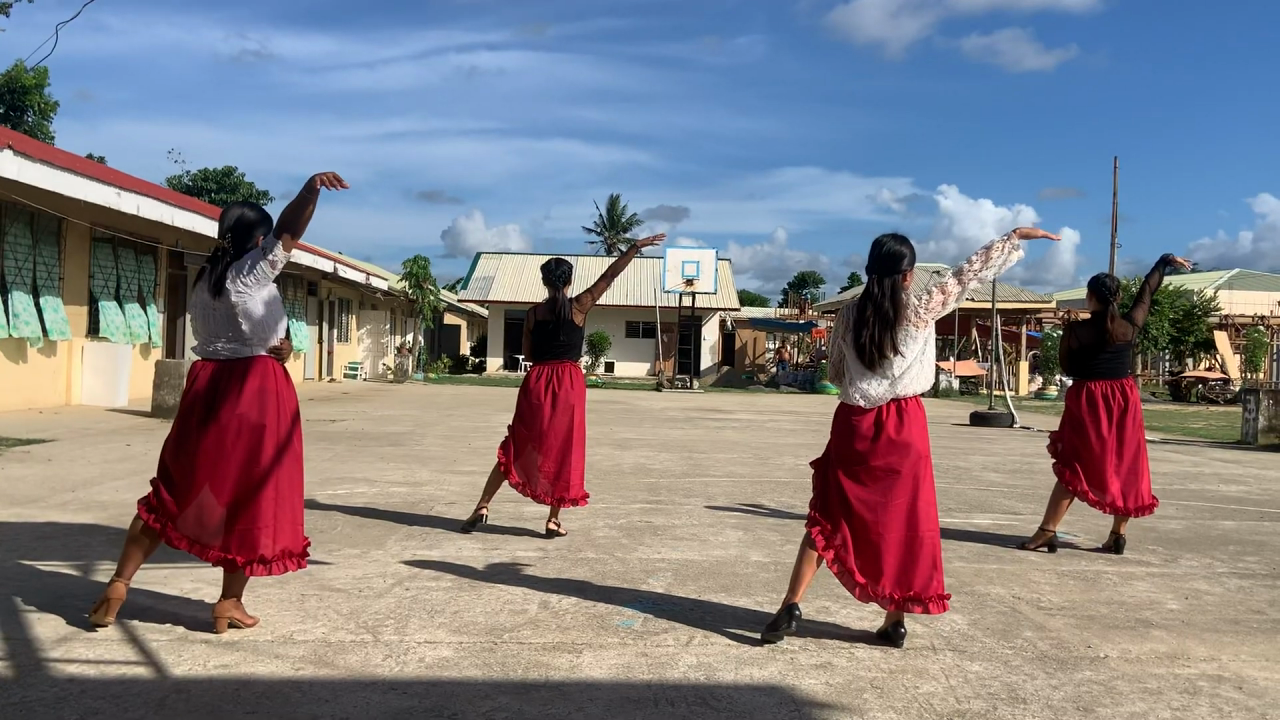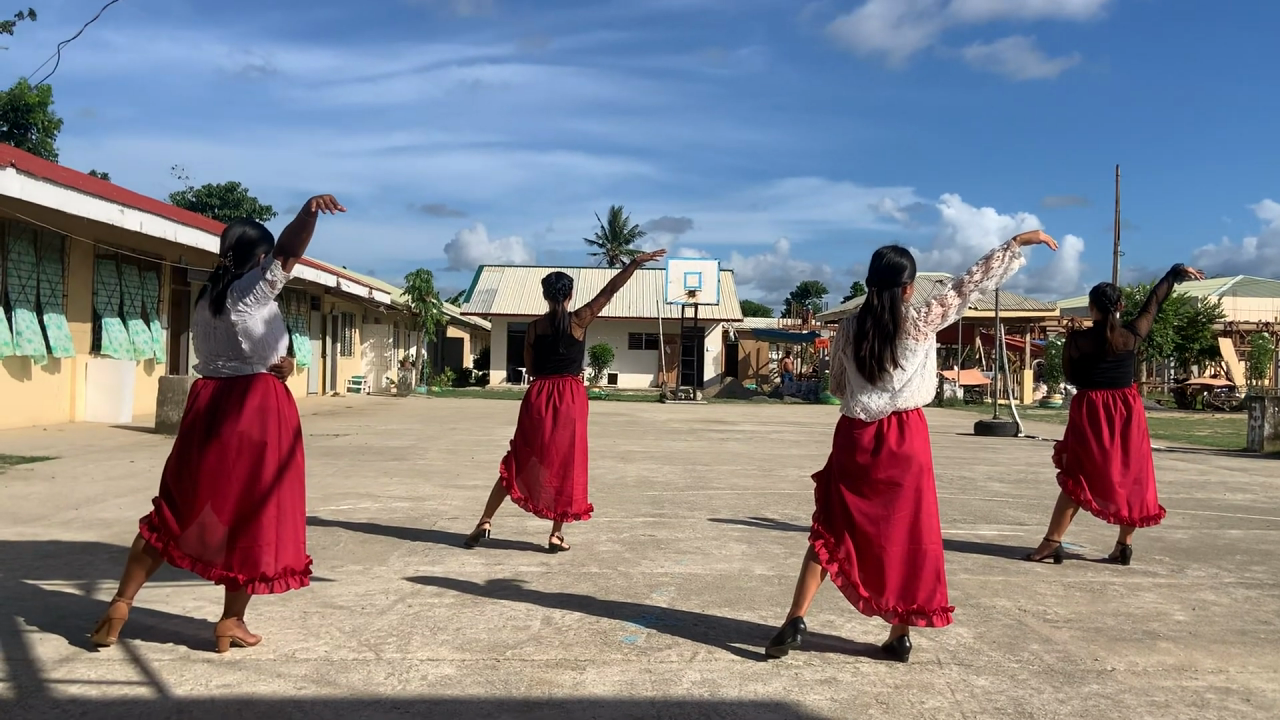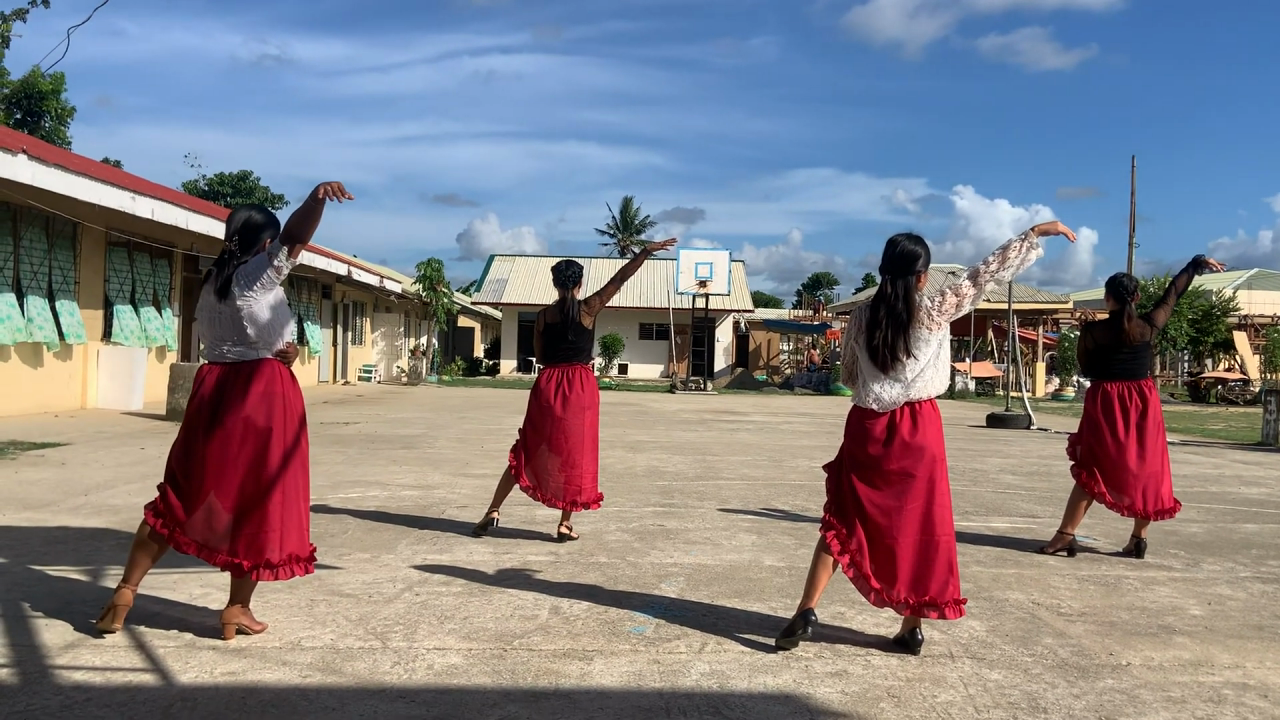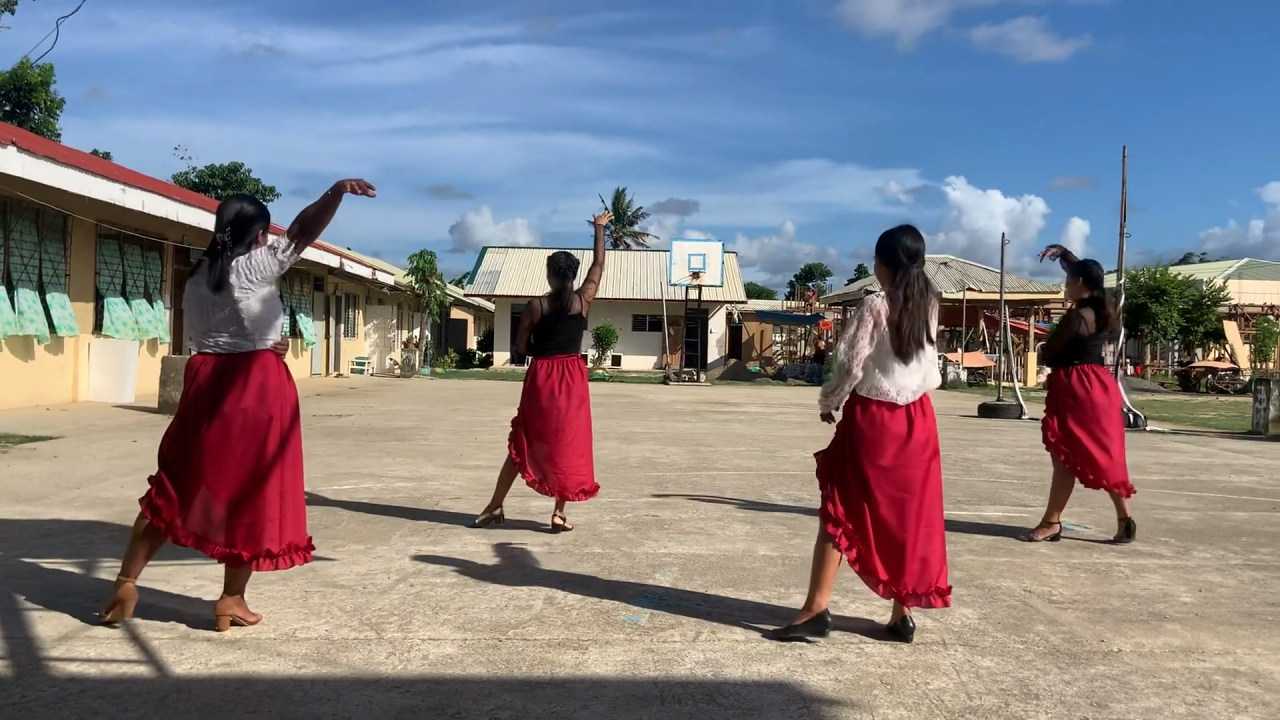
dt=1s
person 1, frame 1
left shoulder: (206, 280)
right shoulder: (250, 273)
right elbow: (289, 233)
left wrist: (275, 347)
right wrist: (310, 189)
left hip: (209, 388)
right hip: (254, 393)
left knee: (176, 491)
right knee: (250, 498)
left ankle: (118, 585)
right ankle: (229, 603)
person 1, frame 2
left shoulder: (208, 298)
right shoulder: (252, 290)
right elbow: (289, 253)
left wrist: (276, 364)
right wrist: (309, 211)
left hip: (211, 407)
right hip: (255, 411)
left knee: (178, 510)
right knee: (252, 515)
left ankle: (120, 604)
right ankle: (231, 621)
person 1, frame 3
left shoulder: (212, 282)
right shoulder: (258, 275)
right elbow: (296, 239)
left wrist: (280, 349)
right wrist: (317, 197)
left hip: (215, 392)
right hip: (261, 396)
left knee: (183, 495)
right knee: (256, 502)
left ankle: (125, 591)
right ankle: (237, 609)
person 1, frame 4
left shoulder: (197, 276)
right shoulder: (254, 267)
right elbow: (302, 232)
right wrist: (337, 191)
left hip: (205, 382)
right hip: (254, 387)
left knee: (173, 487)
right knee: (251, 495)
left ankle: (126, 583)
right ankle: (232, 600)
person 2, frame 1
left shoulder: (849, 314)
right shoulder: (920, 309)
left elbow: (835, 373)
right elbow: (971, 272)
right wrist: (1017, 236)
left hip: (855, 423)
right hip: (903, 423)
left knee: (829, 517)
right knee: (902, 521)
left ankle: (791, 607)
right ankle: (894, 620)
person 2, frame 2
left shoulder: (849, 327)
right shoulder: (919, 321)
left elbow: (836, 386)
right elbow: (972, 283)
right wrist: (1019, 241)
left hip: (856, 436)
right hip: (904, 437)
left knee: (832, 531)
right knee: (905, 535)
left ankle: (795, 622)
right ankle: (899, 635)
person 2, frame 3
left shoulder: (862, 315)
right shoulder: (934, 310)
left elbow: (848, 376)
right elbow: (988, 272)
right wrist: (1036, 232)
left hip: (868, 426)
right hip: (917, 427)
left knee: (843, 521)
right knee: (918, 526)
left ankle: (806, 612)
right ankle: (911, 627)
person 2, frame 4
left shoulder: (873, 307)
right shoulder: (925, 300)
left elbow: (849, 365)
left wrist: (829, 402)
left hip: (871, 417)
right hip: (917, 419)
left knee: (844, 512)
right knee: (910, 515)
left ankle: (817, 608)
right ankle: (901, 614)
person 3, frame 1
left shoulder: (534, 313)
right shoulder: (579, 306)
left elbow: (528, 353)
right elbow: (610, 276)
right wrist: (636, 247)
left hip: (537, 382)
right hip: (568, 383)
left knee: (517, 448)
right knee: (563, 451)
left ankle: (482, 507)
right ankle: (553, 521)
person 3, frame 2
left shoulder: (534, 327)
right shoulder: (579, 320)
left elbow: (530, 368)
right elbow: (610, 290)
right wrist: (636, 263)
left hip: (539, 396)
right hip: (570, 397)
left knee: (520, 462)
right knee: (565, 465)
left ankle: (485, 522)
right ankle: (556, 534)
person 3, frame 3
left shoulder: (543, 315)
right shoulder: (588, 309)
left elbow: (540, 357)
right elbow: (619, 278)
right wrist: (646, 251)
left hip: (548, 385)
right hip: (580, 386)
left knee: (529, 451)
right knee: (575, 454)
left ankle: (493, 511)
right ankle: (565, 524)
person 3, frame 4
left shoulder: (536, 306)
right shoulder: (583, 300)
left elbow: (521, 347)
right elbow: (598, 265)
right wrist: (599, 228)
left hip: (541, 374)
right hip: (573, 376)
left knee: (524, 443)
right knee: (568, 444)
left ankle: (495, 507)
right ankle: (559, 514)
person 4, frame 1
left shoulder: (1076, 330)
right shoulder: (1130, 325)
left elbow: (1067, 367)
right elbow: (1147, 291)
right wrist: (1166, 261)
left hip: (1088, 402)
right hip: (1124, 401)
left knee: (1074, 468)
right knee: (1124, 468)
left ankle: (1047, 531)
right ankle: (1118, 535)
person 4, frame 2
left shoulder: (1077, 340)
right shoulder: (1132, 334)
left elbow: (1071, 376)
right elbow: (1153, 303)
right wrist: (1177, 272)
left hip: (1090, 412)
right hip: (1126, 411)
left knee: (1078, 478)
right knee: (1130, 477)
left ankle: (1053, 541)
right ankle: (1124, 545)
person 4, frame 3
left shoulder: (1092, 331)
right shoulder: (1149, 326)
left elbow: (1085, 368)
right elbow: (1172, 294)
right wrist: (1197, 263)
left hip: (1105, 404)
right hip: (1142, 403)
left knee: (1091, 471)
right knee: (1145, 469)
left ankle: (1066, 534)
right ankle: (1139, 538)
person 4, frame 4
left shoulder: (1076, 317)
right shoulder: (1104, 310)
left elbow: (1049, 354)
right elbow: (1081, 269)
left wrist: (1065, 361)
right wrist: (1062, 252)
left hip: (1076, 387)
right hip: (1100, 385)
left knee: (1067, 456)
right knee: (1105, 456)
left ankle: (1052, 523)
right ankle: (1125, 520)
